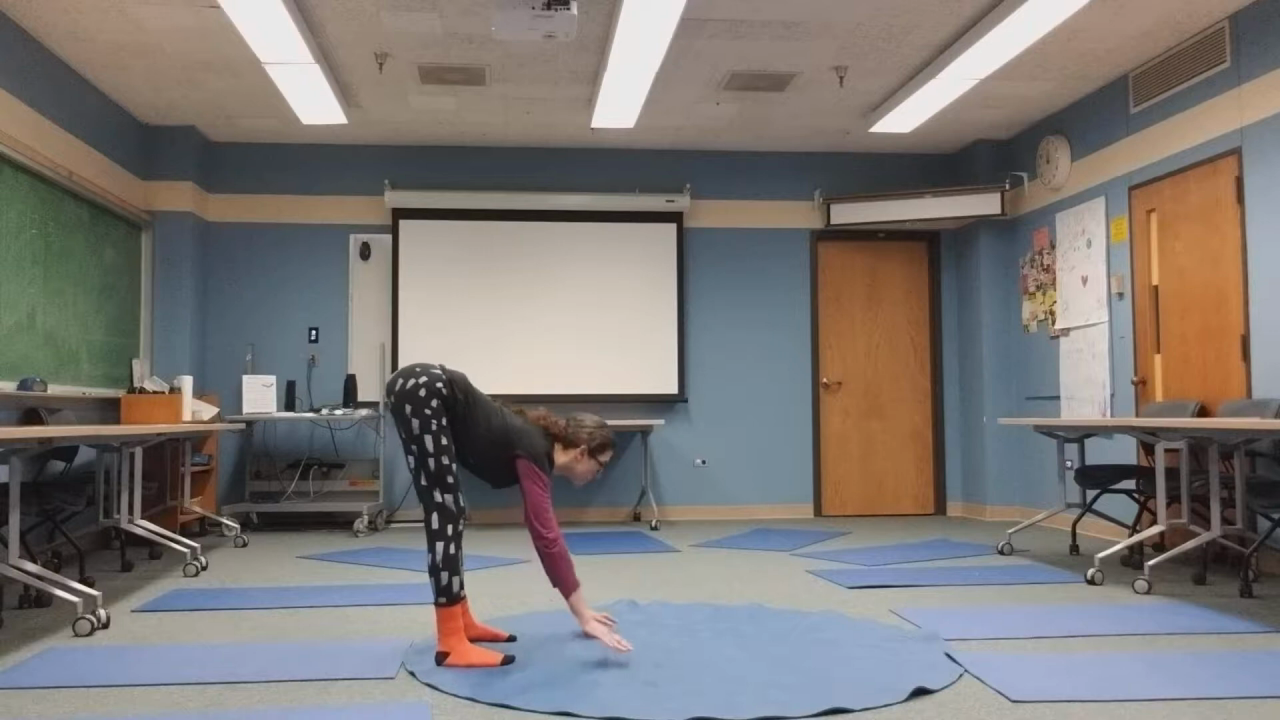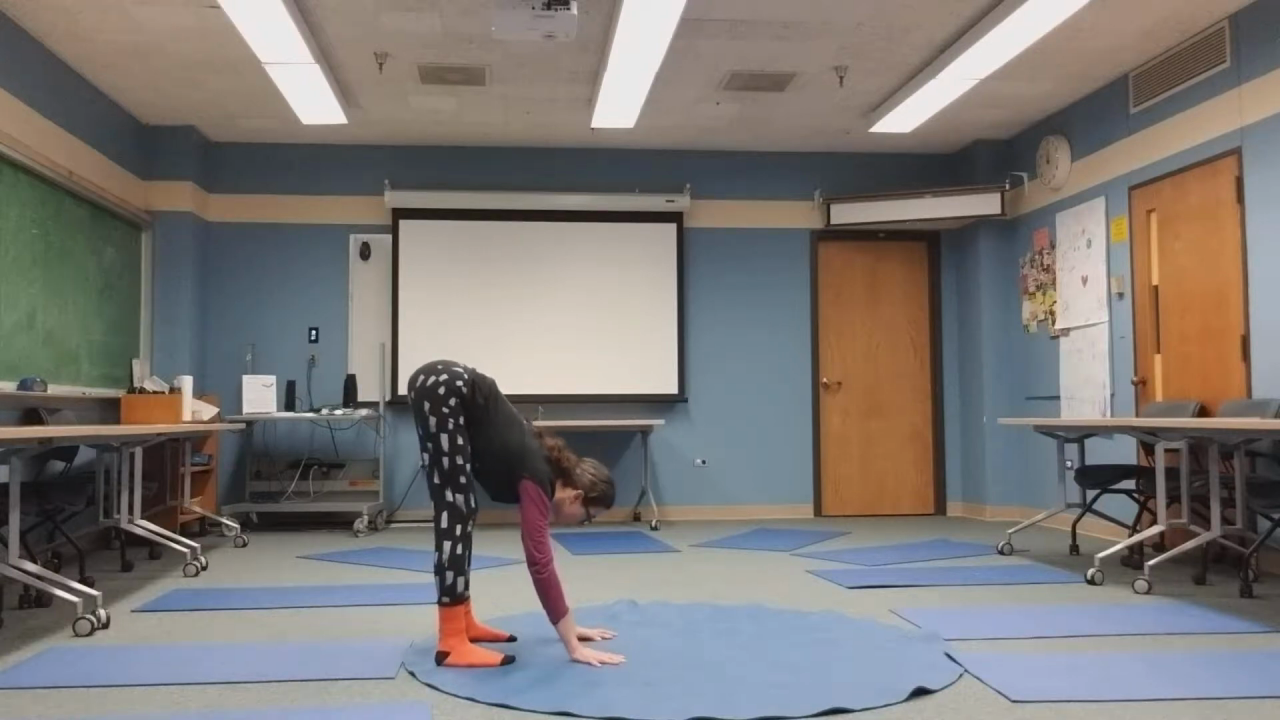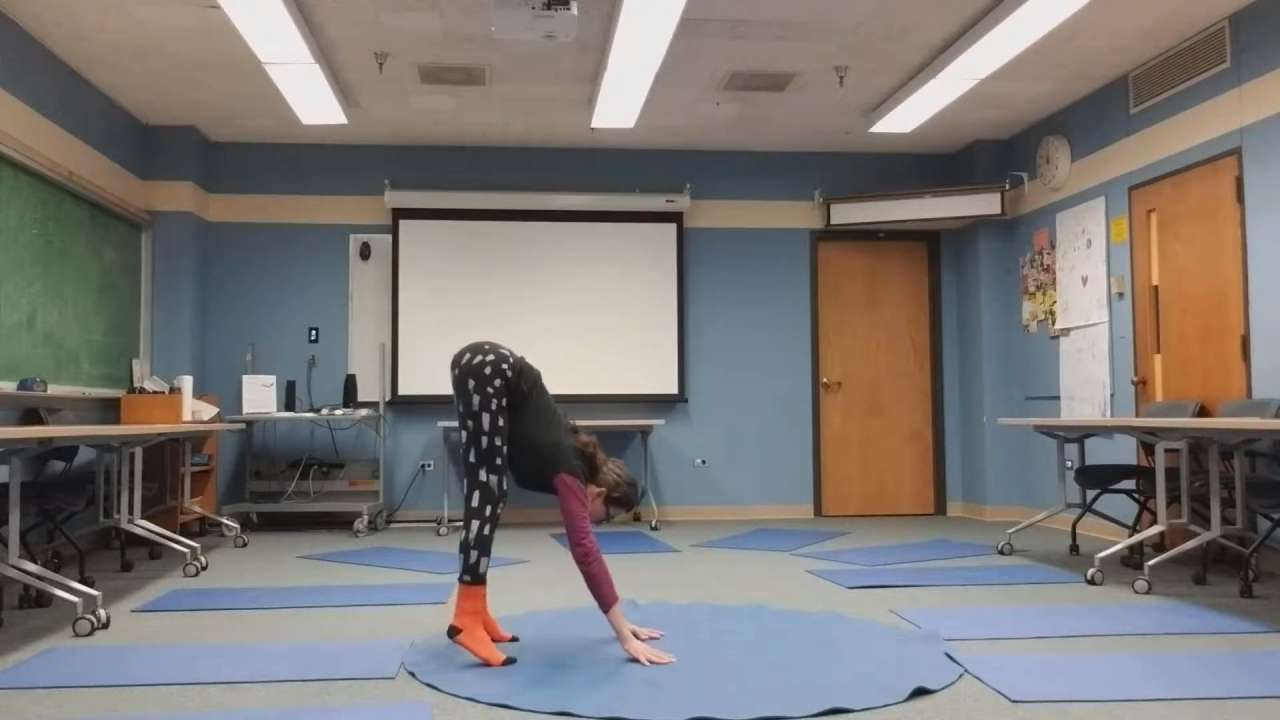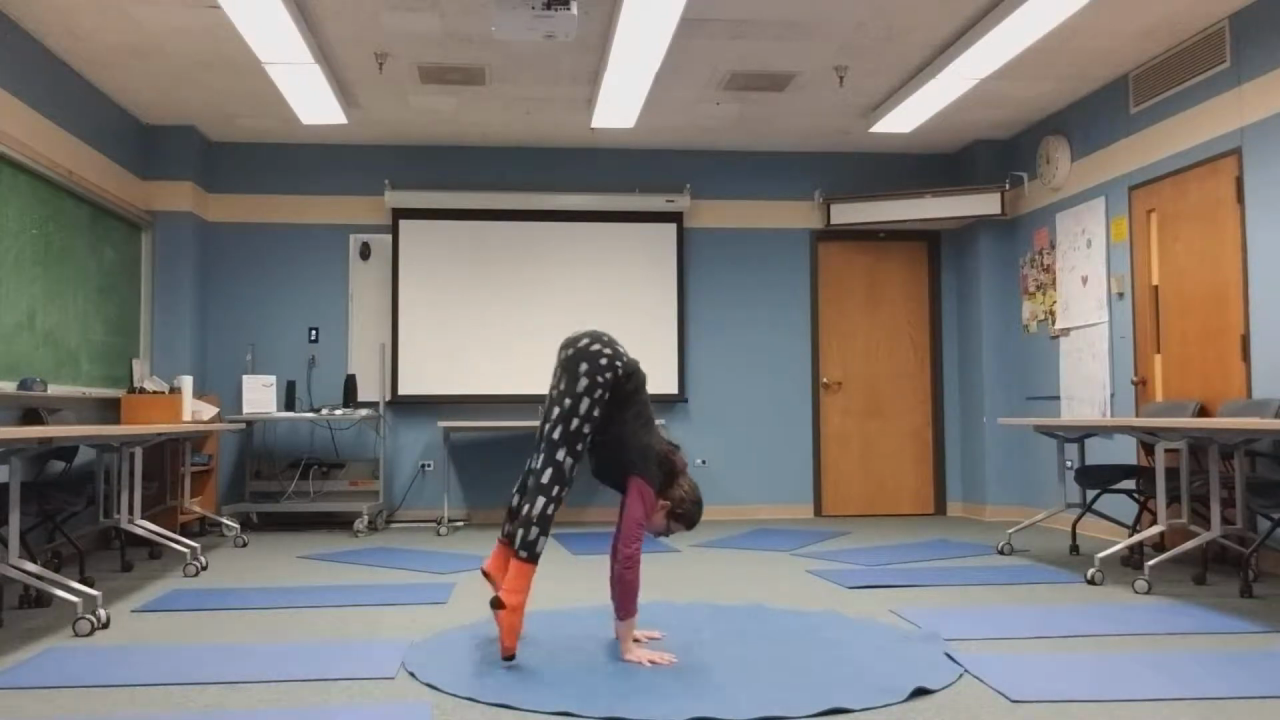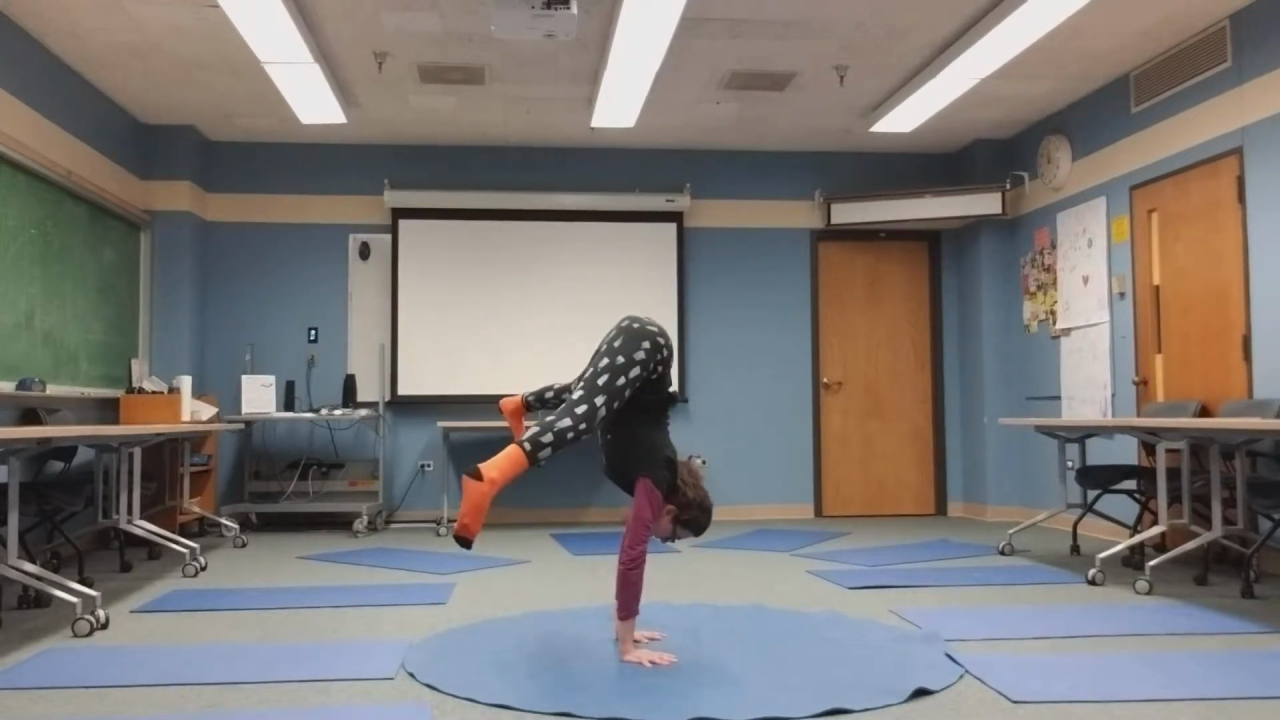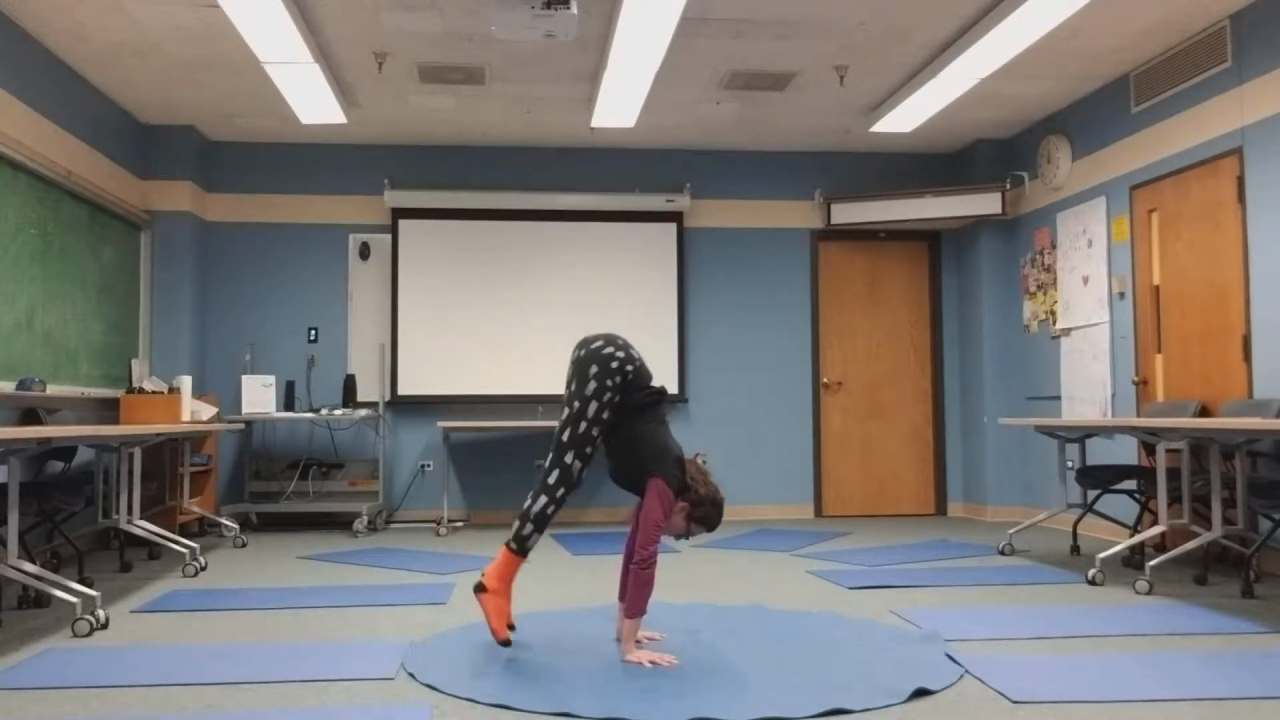
dt=0.7s
person 1, frame 1
left shoulder: (537, 447)
right shoulder: (534, 454)
left elbow: (546, 536)
right elbow: (547, 538)
left wrist: (581, 610)
right wrist: (584, 616)
left hip: (427, 394)
right hip: (421, 392)
left knee: (448, 513)
right knee: (445, 514)
left ankle: (461, 621)
right ankle: (451, 643)
person 1, frame 2
left shoulder: (547, 471)
right shoulder: (537, 477)
left elbow: (540, 559)
right elbow: (540, 562)
left wrist: (569, 627)
right wrist: (573, 647)
left hip: (449, 390)
right hip: (441, 389)
left knee: (460, 512)
right knee: (455, 514)
left ankle: (463, 621)
right ankle: (452, 642)
person 1, frame 3
left shoulder: (575, 466)
right shoulder: (570, 471)
left elbow: (584, 549)
right elbow: (586, 552)
left wrist: (623, 625)
right wrist: (625, 638)
left hip: (491, 370)
right hip: (484, 368)
left knee: (488, 495)
right knee: (487, 495)
left ankle: (477, 614)
right ankle: (467, 618)
person 1, frame 4
left shoulder: (642, 474)
right shoulder: (647, 479)
left elbow: (621, 548)
right elbow: (628, 556)
left wrist: (625, 628)
right wrist: (627, 645)
left hip: (592, 359)
left knee: (548, 463)
right knee: (556, 471)
left ankle: (503, 560)
right ankle: (512, 597)
person 1, frame 5
left shoulder: (655, 479)
right shoulder: (655, 482)
left elbow: (630, 550)
right elbow: (633, 558)
left wrist: (624, 627)
right wrist: (626, 646)
left knee: (582, 396)
left ankle: (519, 406)
right ankle: (489, 477)
person 1, frame 6
left shoulder: (661, 479)
right shoulder: (666, 482)
left elbow: (635, 549)
right elbow: (644, 558)
left wrist: (625, 626)
right wrist: (628, 646)
left knee: (565, 472)
right knee: (565, 474)
left ankle: (498, 581)
right ankle: (497, 583)
